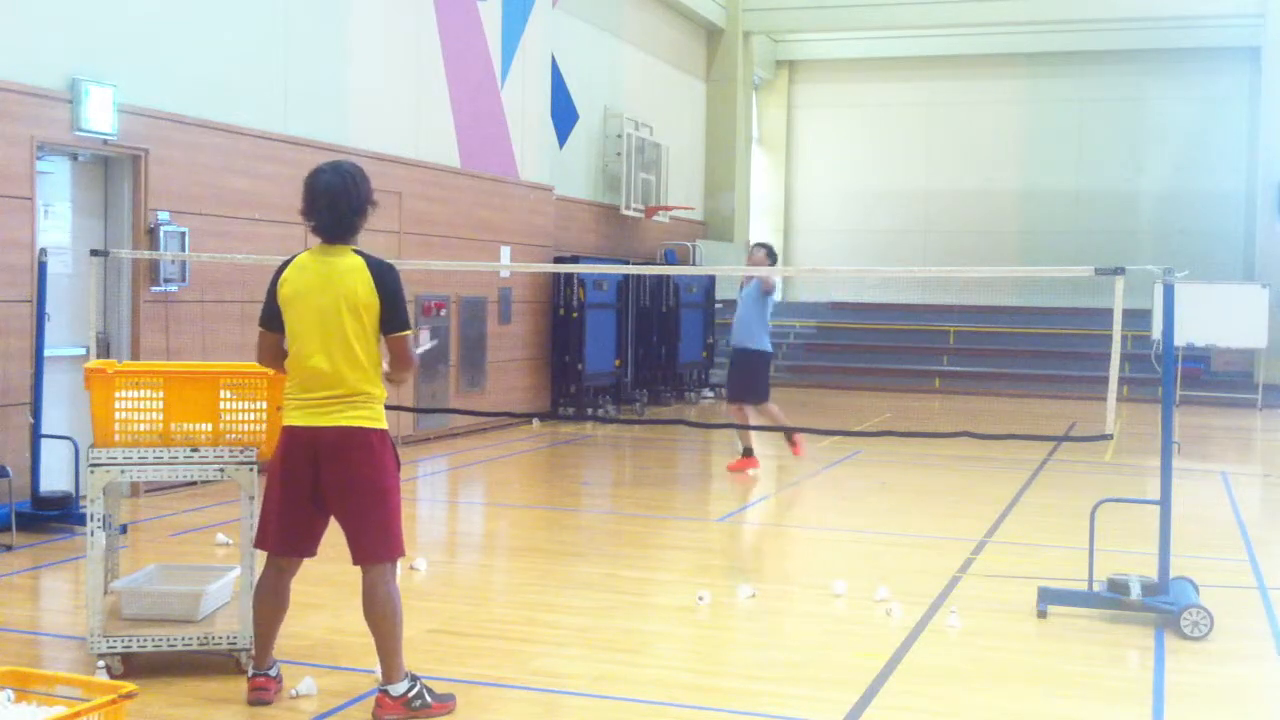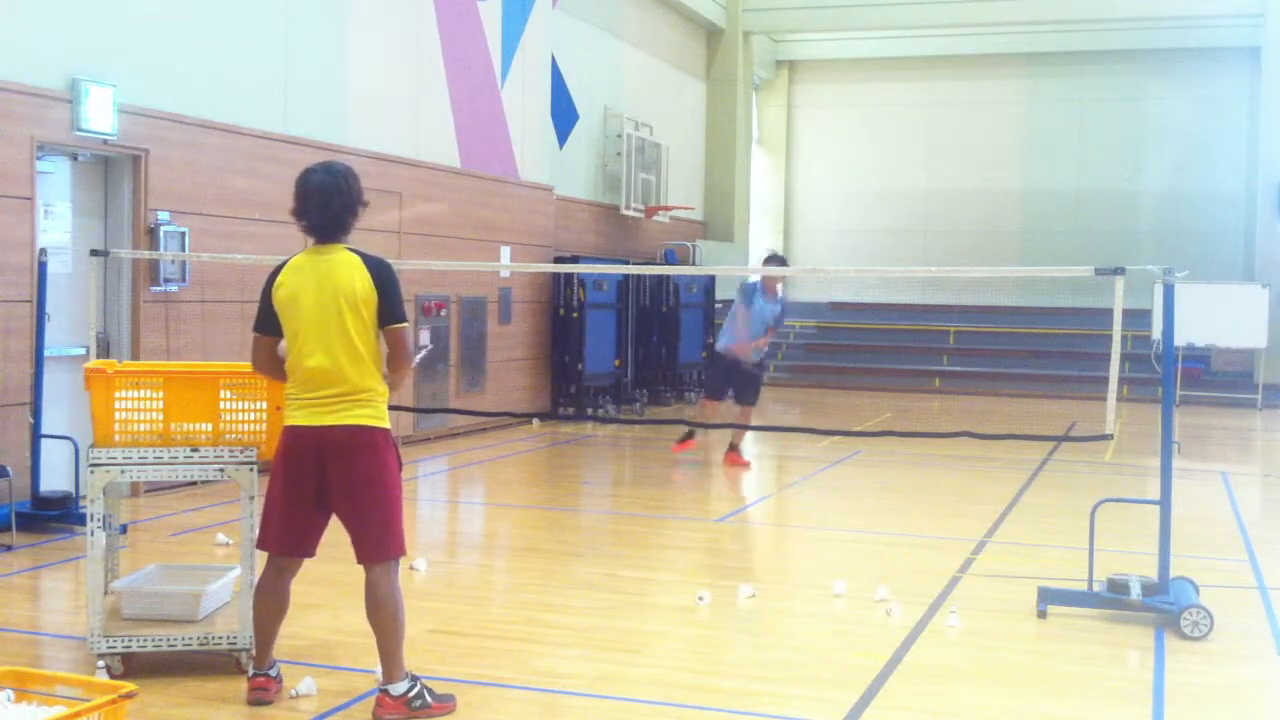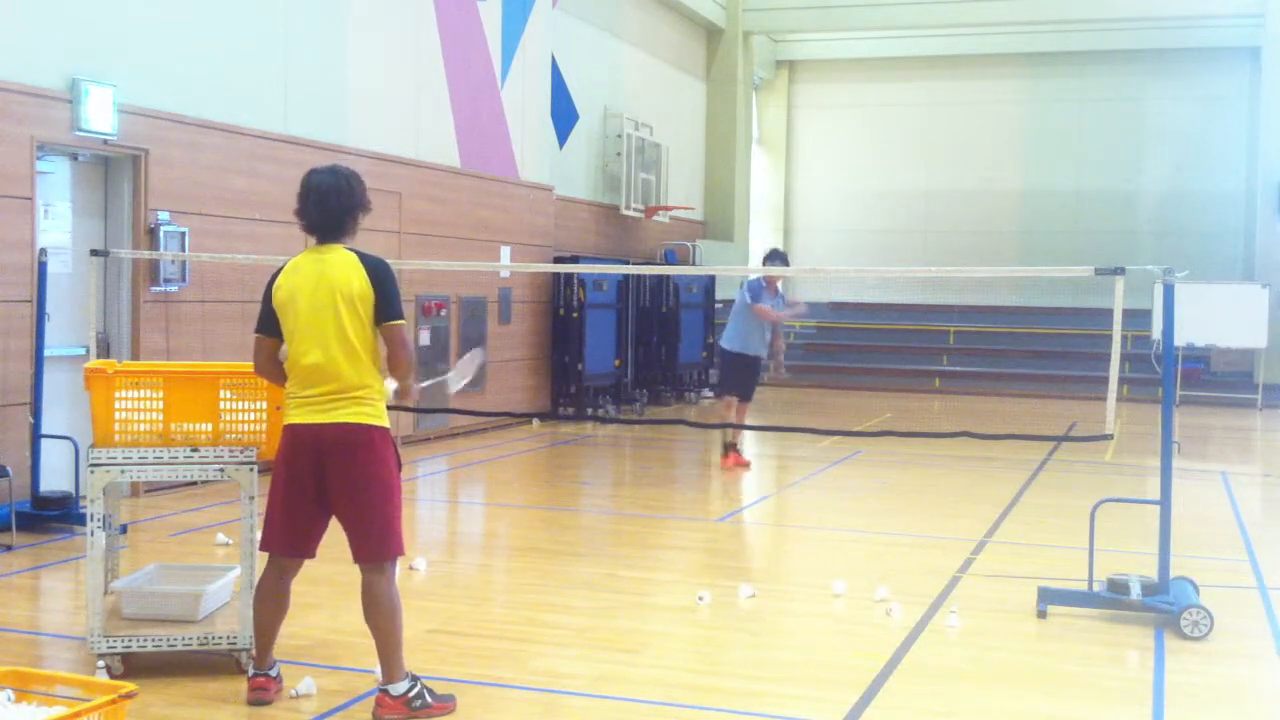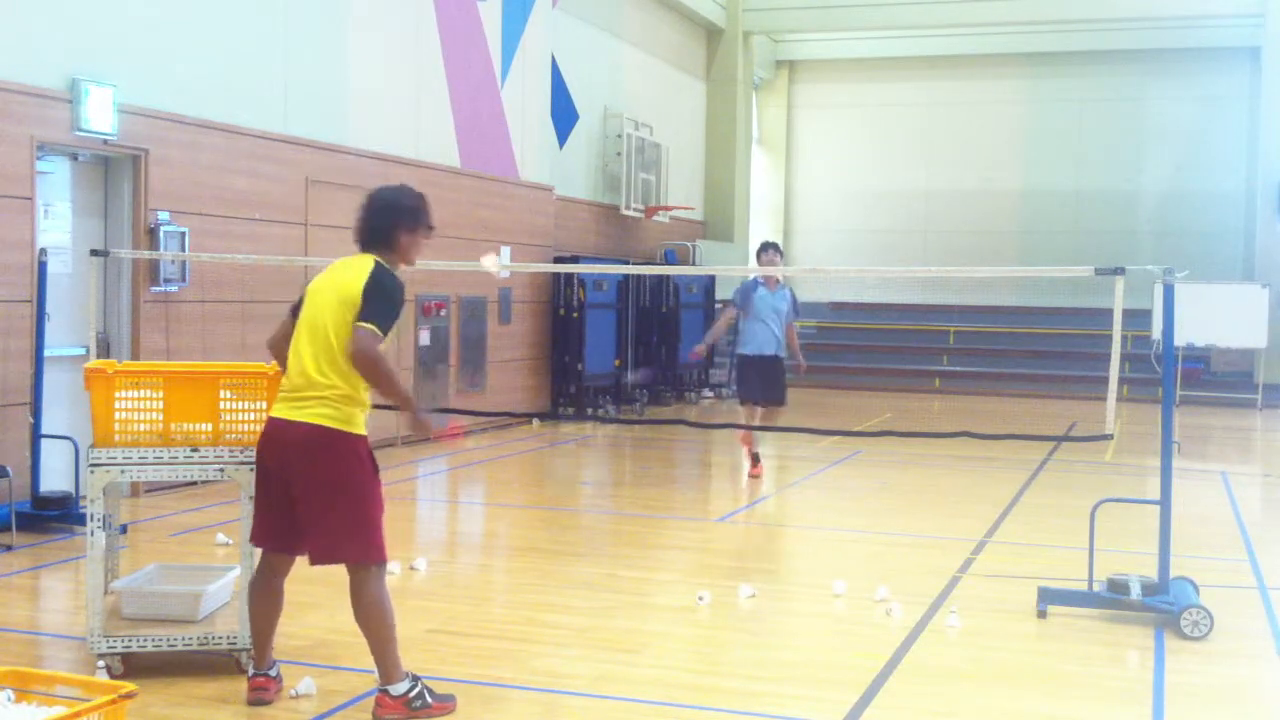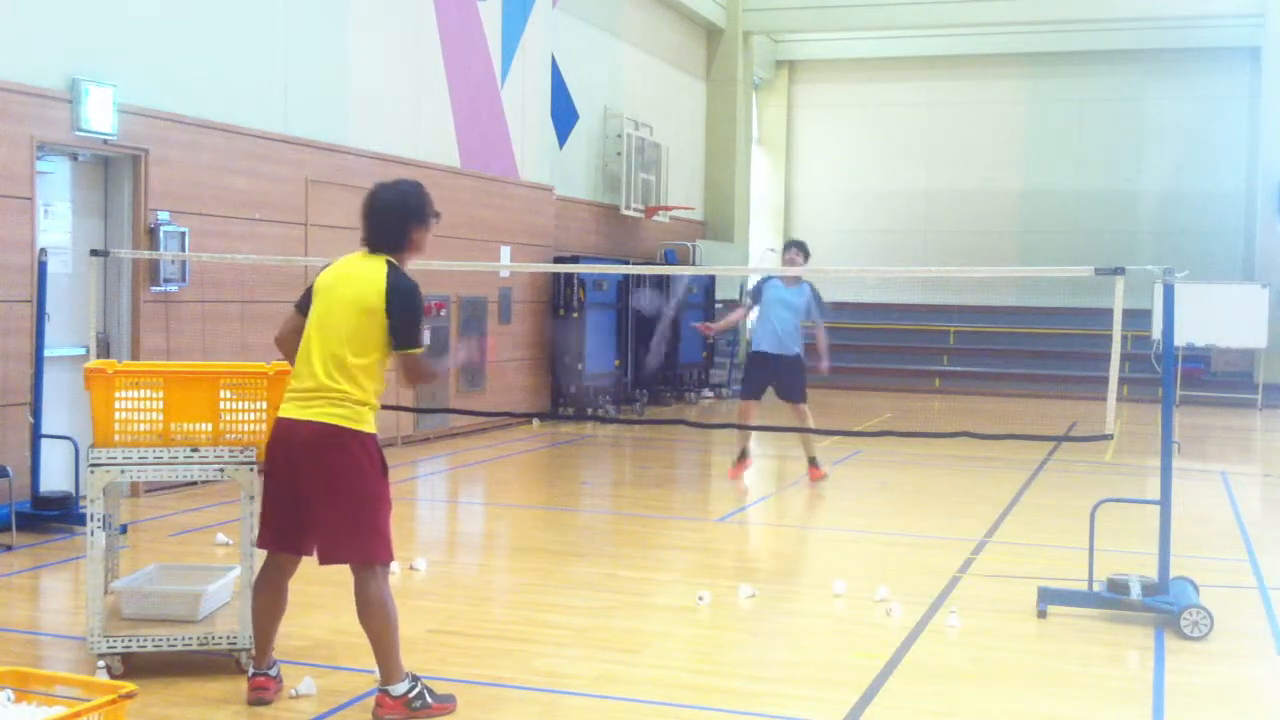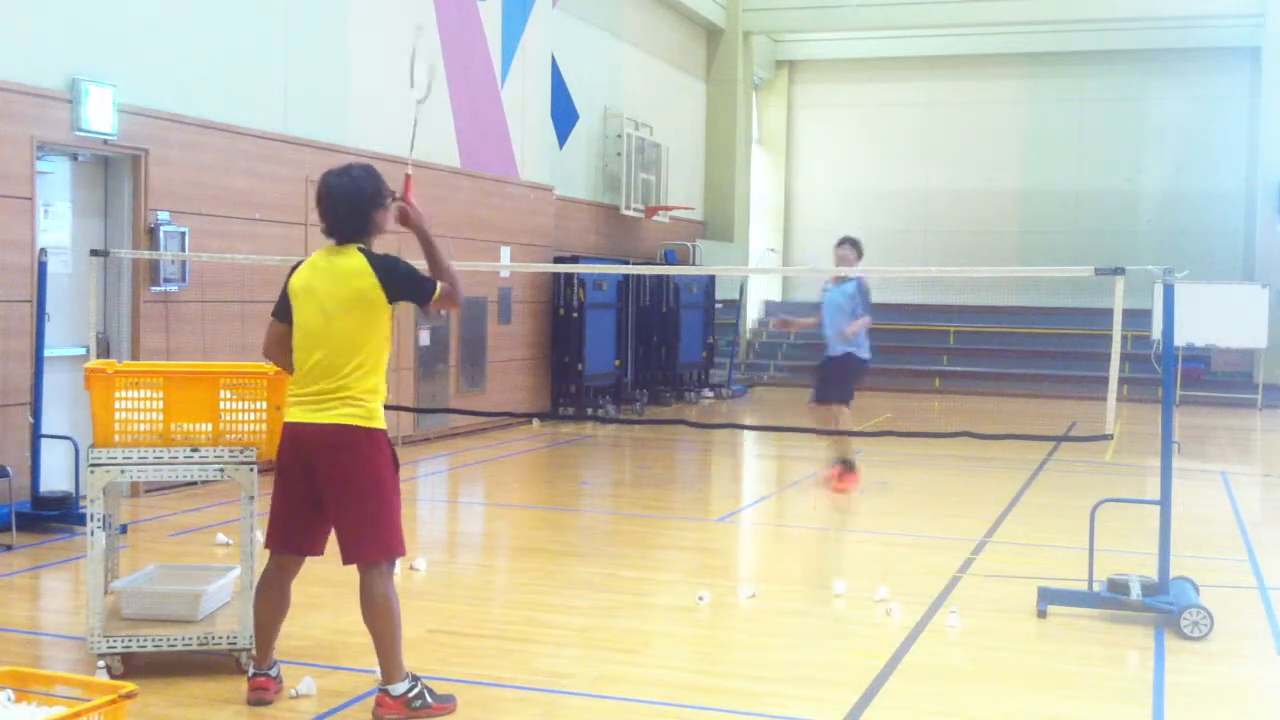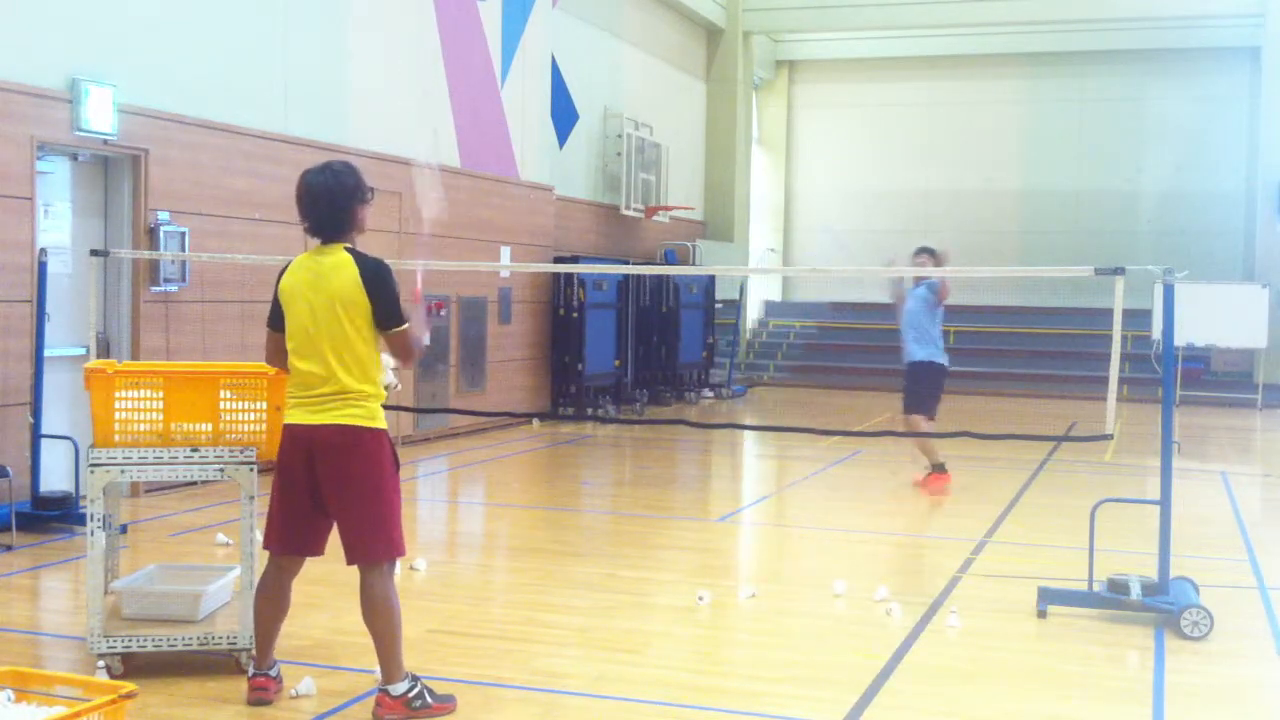
dt=0.4s
person 1, frame 1
left shoulder: (287, 273)
right shoulder: (377, 274)
left elbow: (268, 355)
right elbow: (404, 361)
right wrist: (387, 375)
left hip: (299, 432)
right hip: (359, 433)
left knee: (281, 560)
right knee: (378, 564)
left ankle: (261, 672)
person 1, frame 2
left shoulder: (281, 277)
right shoulder: (373, 271)
left elbow: (263, 361)
right elbow: (402, 356)
right wrist: (388, 381)
left hip: (300, 432)
right hip: (361, 431)
left knee: (282, 560)
right knee: (381, 564)
left ankle: (261, 672)
person 1, frame 3
left shoulder: (282, 278)
right shoulder: (371, 269)
left elbow: (264, 363)
right elbow: (401, 354)
right wrist: (404, 385)
left hip: (300, 432)
right hip: (359, 431)
left knee: (282, 561)
right knee: (378, 565)
left ankle: (261, 673)
person 1, frame 4
left shoulder: (331, 273)
right shoulder: (384, 281)
left elbow: (277, 344)
right elbow: (360, 350)
right wrist: (411, 410)
left hip: (281, 425)
right hip: (331, 433)
left knee: (274, 557)
right knee: (365, 566)
left ankle: (261, 672)
person 1, frame 5
left shoulder: (334, 271)
right shoulder: (400, 286)
left elbow: (285, 340)
right elbow: (415, 372)
right wrist: (452, 363)
left hip: (290, 425)
right hip: (342, 433)
left knee: (280, 558)
right knee: (370, 566)
left ankle: (262, 672)
person 1, frame 6
left shoulder: (301, 272)
right shoulder: (381, 269)
left elbow: (273, 349)
right elbow: (451, 295)
right wrist: (423, 232)
left hip: (299, 429)
right hip: (354, 432)
left knee: (284, 559)
right knee: (376, 564)
left ankle: (262, 672)
person 1, frame 7
left shoulder: (290, 275)
right shoulder: (368, 270)
left elbow: (275, 356)
right elbow: (408, 352)
right wrist: (410, 320)
left hip: (298, 430)
right hip: (355, 431)
left knee: (284, 558)
right knee: (376, 563)
left ankle: (262, 672)
person 2, frame 1
left shoulder: (763, 282)
right shoulder: (749, 282)
left elbow: (770, 284)
left wrist: (759, 271)
left hip: (756, 351)
right hip: (740, 351)
left knee: (760, 404)
right knee: (735, 405)
left ankle: (790, 433)
right ankle: (748, 455)
person 2, frame 2
left shoulder: (780, 306)
right shoulder: (750, 289)
left elbow: (768, 338)
right elbow: (741, 314)
left wrist: (746, 349)
right wrist: (740, 339)
left hip: (751, 360)
right hip: (725, 353)
left knee: (747, 409)
right knee: (709, 402)
left ankle: (733, 451)
right ankle: (690, 435)
person 2, frame 3
left shoulder: (780, 298)
right shoulder: (752, 286)
left elbow: (777, 332)
right elbow: (766, 315)
left wrist: (779, 358)
right wrist: (792, 312)
left hip: (755, 355)
right hip: (732, 350)
left knee: (743, 404)
right knee: (729, 400)
left ankle: (733, 450)
right ankle: (727, 449)
person 2, frame 4
left shoulder: (788, 292)
right shoulder: (749, 288)
left elbow: (790, 326)
right elbow: (728, 317)
left wrist: (798, 355)
right wrist: (706, 343)
left hip: (776, 358)
right hip: (749, 356)
left knee: (776, 408)
right knee: (753, 408)
left ankle: (750, 436)
right ankle: (755, 460)
person 2, frame 5
left shoulder: (809, 291)
right shoulder: (766, 284)
left elbow: (819, 326)
right elbow: (744, 310)
left wrist: (824, 357)
right wrist: (717, 327)
left hip: (791, 356)
right hip: (760, 353)
left knee: (801, 408)
right knee: (746, 405)
left ankle: (813, 463)
right ankle: (743, 456)
person 2, frame 6
left shoulder: (858, 285)
right shoulder: (828, 287)
left elbow: (866, 319)
left wrist: (851, 329)
right wrist: (794, 322)
left hip: (852, 357)
right hip: (831, 356)
left knee: (838, 410)
right knee: (819, 408)
left ankle: (848, 467)
right ankle: (842, 462)
person 2, frame 7
left shoulder: (929, 289)
right shoulder: (913, 292)
left elbow: (944, 294)
left wrist: (942, 271)
right wrist: (898, 286)
left hip: (928, 363)
right hip: (918, 363)
left knee: (915, 419)
right knee: (920, 421)
left ankle: (938, 471)
right ankle: (938, 470)
